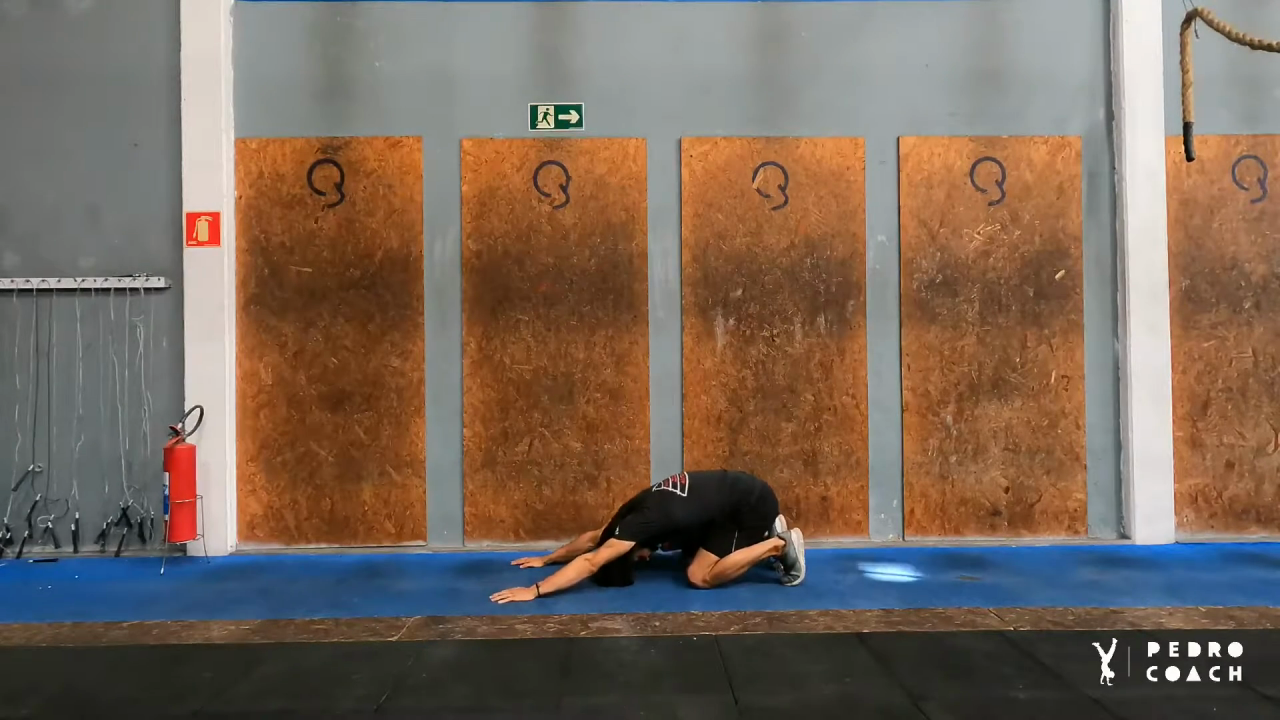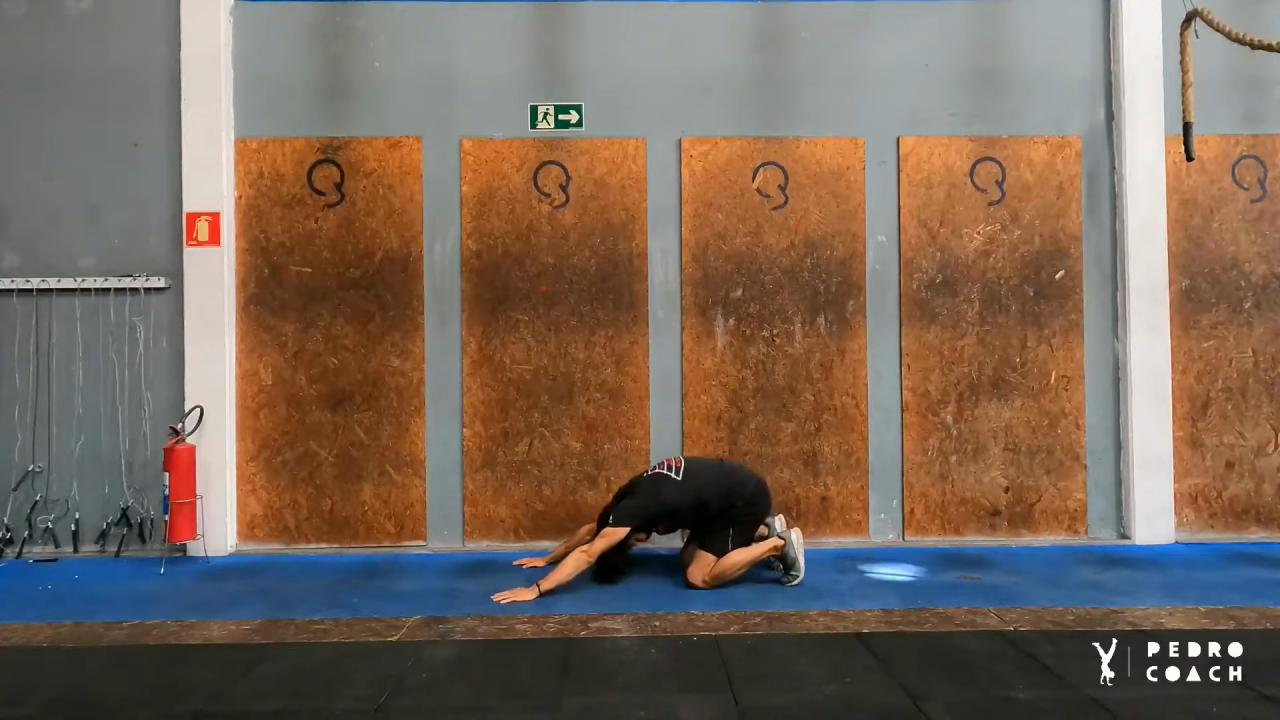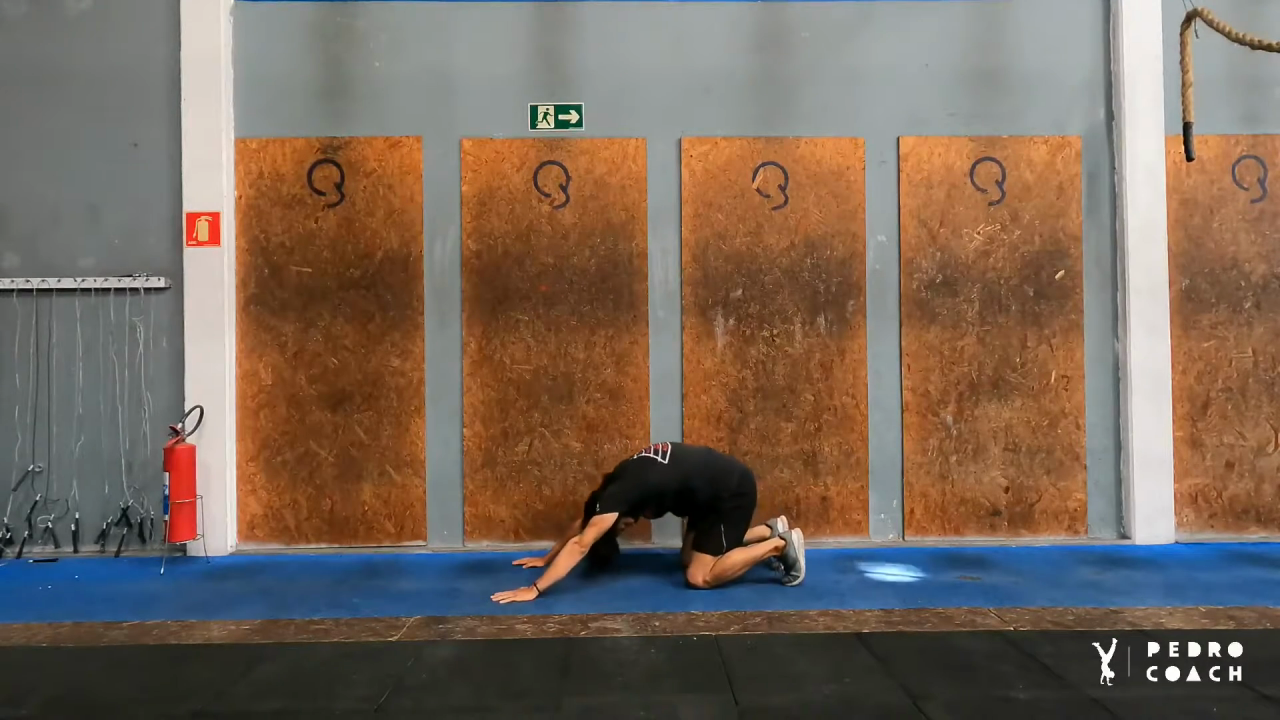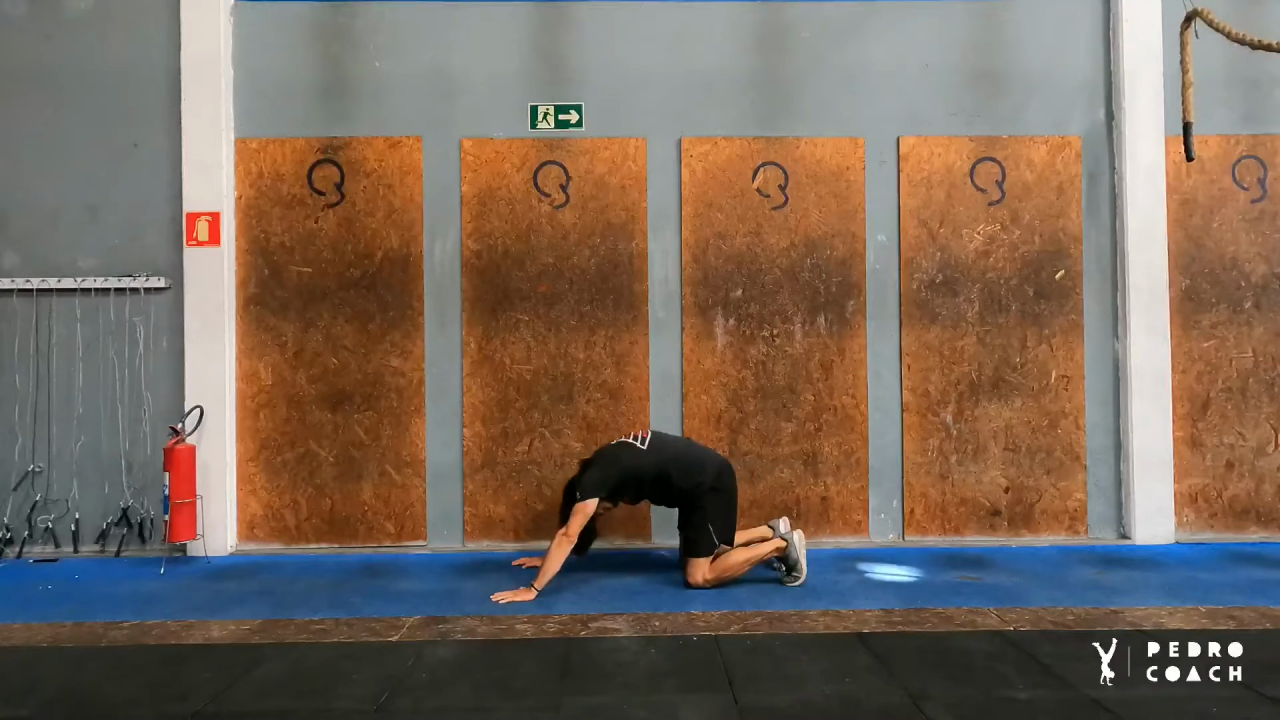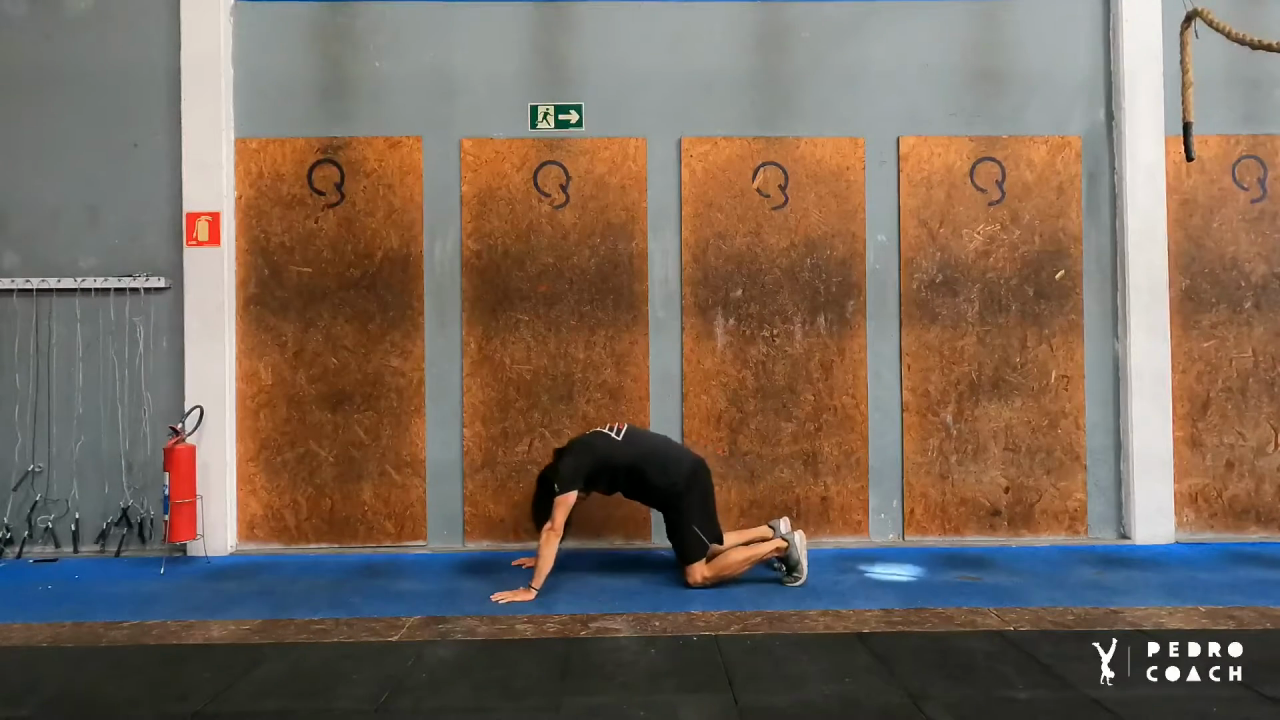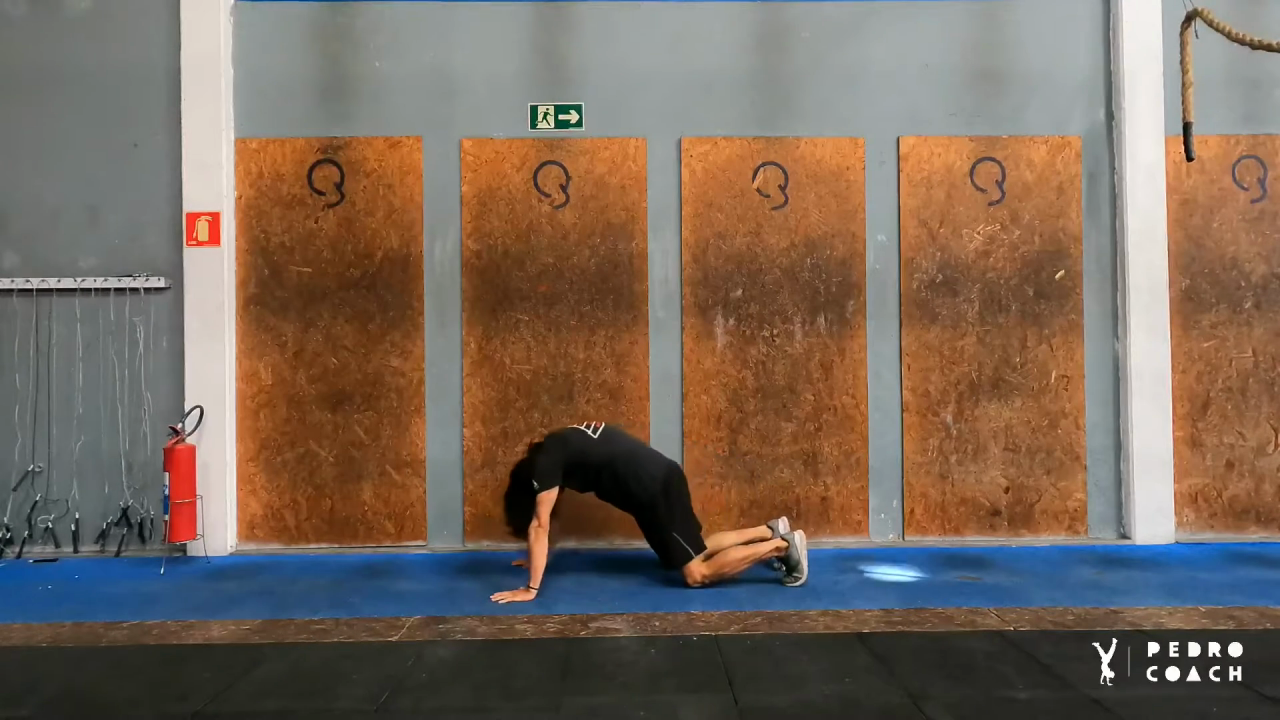
dt=0.3s
person 1, frame 1
left shoulder: (643, 521)
right shoulder: (639, 510)
left elbow: (591, 562)
right elbow: (593, 538)
left wrist: (534, 590)
right wrist: (545, 559)
left hip: (752, 503)
right hip: (741, 492)
left knee: (700, 576)
right knee: (694, 557)
left ankle: (778, 545)
right ankle: (768, 531)
person 1, frame 2
left shoulder: (633, 508)
right shoulder: (633, 497)
left elbow: (588, 554)
right elbow: (589, 530)
left wrist: (536, 590)
right wrist: (548, 559)
left hip: (745, 498)
right hip: (730, 491)
left knee: (699, 576)
right knee: (689, 558)
left ankle: (779, 544)
right ankle: (766, 529)
person 1, frame 3
left shoulder: (618, 493)
right shoulder: (621, 483)
left elbow: (580, 545)
right elbow: (582, 524)
left wrist: (535, 589)
right wrist: (546, 559)
left hip: (732, 491)
right hip: (719, 485)
left knee: (700, 576)
right knee: (690, 559)
left ankle: (780, 545)
right ankle: (770, 530)
person 1, frame 4
left shoulder: (594, 479)
right shoulder: (601, 468)
left elbow: (568, 535)
right elbow: (570, 534)
left wrist: (534, 589)
right wrist: (546, 559)
left hip: (709, 483)
right hip: (702, 477)
left knee: (699, 576)
right knee: (695, 554)
left ankle: (781, 545)
right ankle: (772, 531)
person 1, frame 5
left shoulder: (567, 468)
right shoulder: (578, 457)
left elbow: (553, 529)
right elbow: (555, 529)
left wrist: (532, 588)
right wrist: (542, 558)
left hip: (681, 483)
right hip: (681, 474)
left knee: (698, 575)
right knee: (699, 549)
left ankle: (781, 546)
right ankle: (772, 531)
person 1, frame 6
left shoulder: (543, 462)
right shoulder: (555, 452)
left elbow: (539, 525)
right elbow: (550, 517)
left wrist: (531, 588)
right wrist: (541, 558)
left hip: (656, 488)
right hip: (658, 479)
left knee: (697, 573)
right knee: (695, 551)
left ankle: (782, 546)
right ankle: (771, 531)
